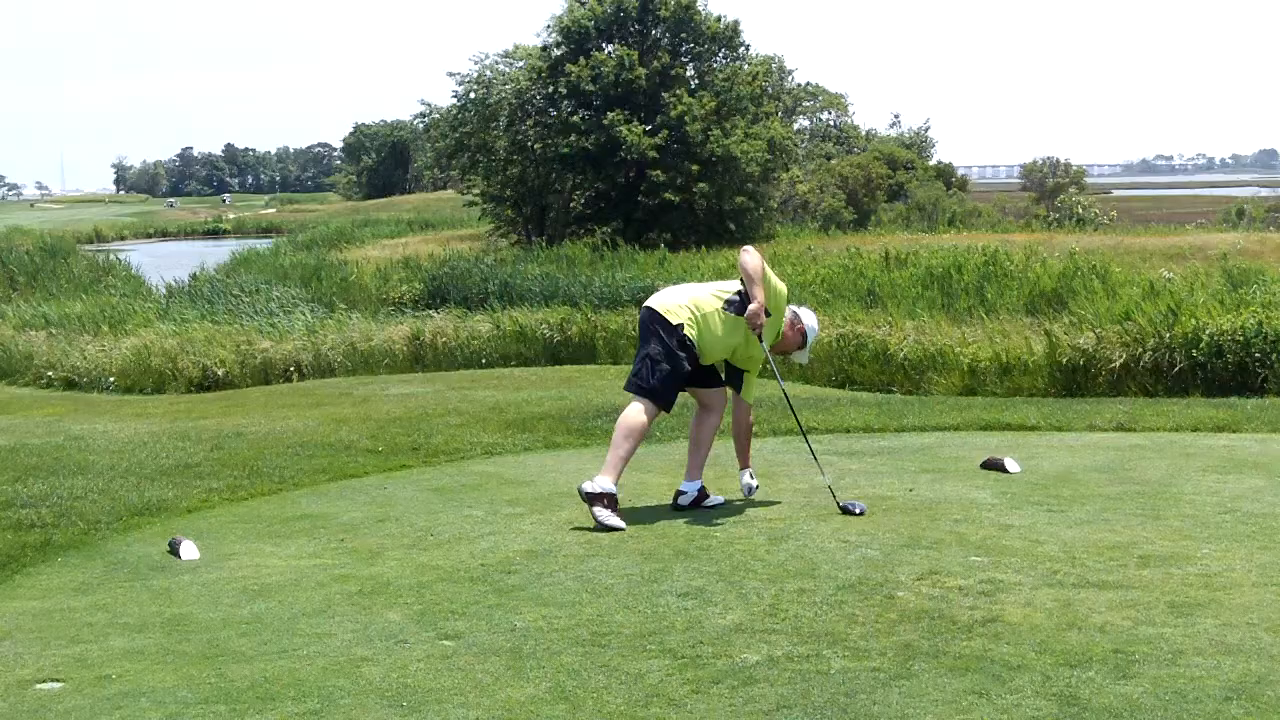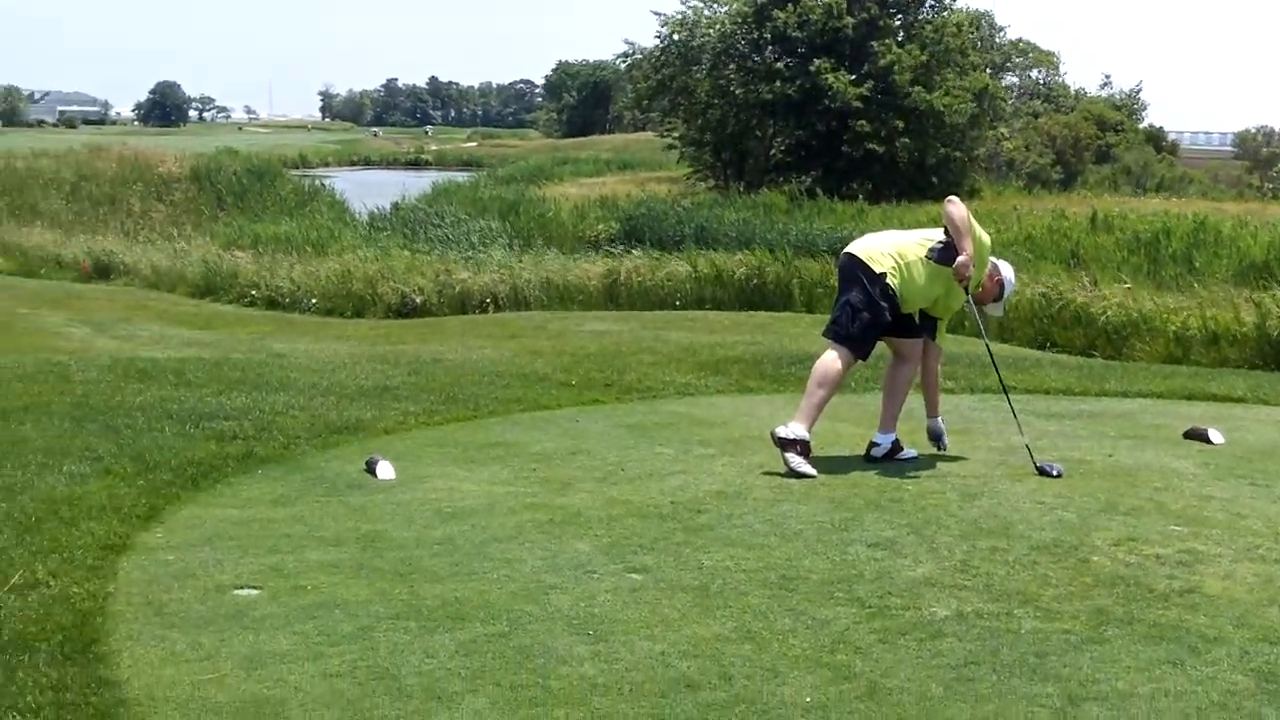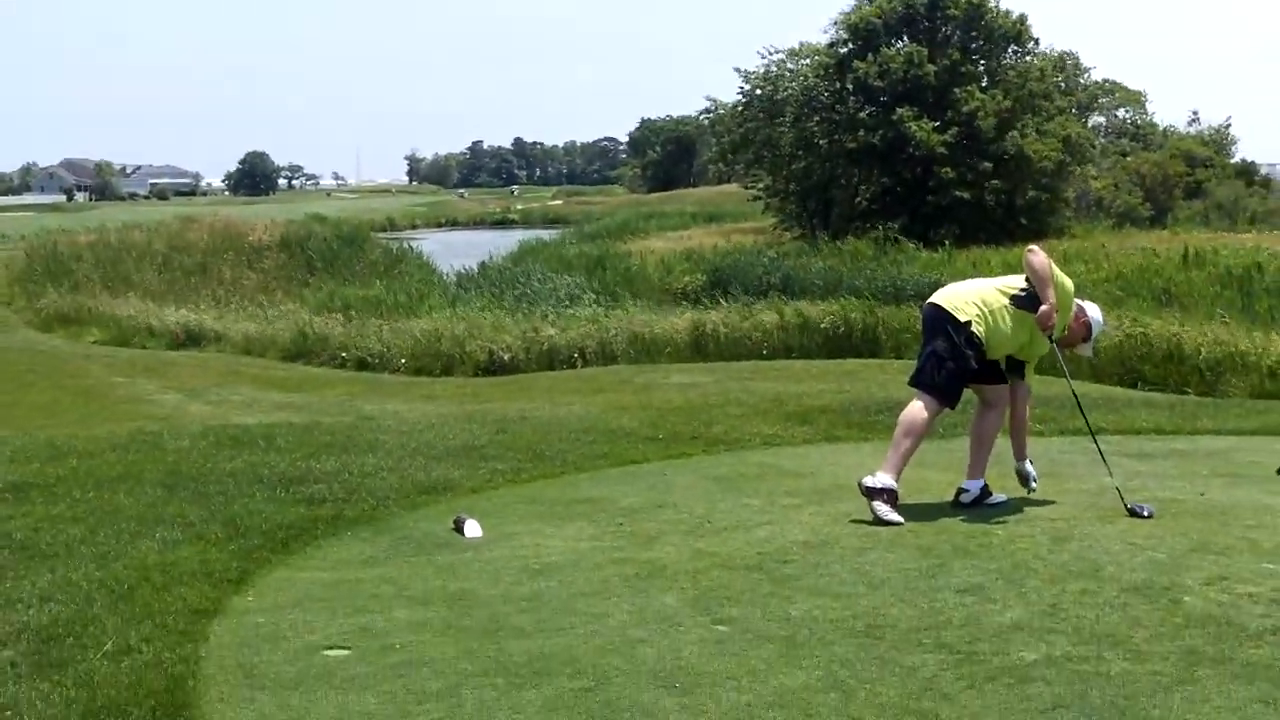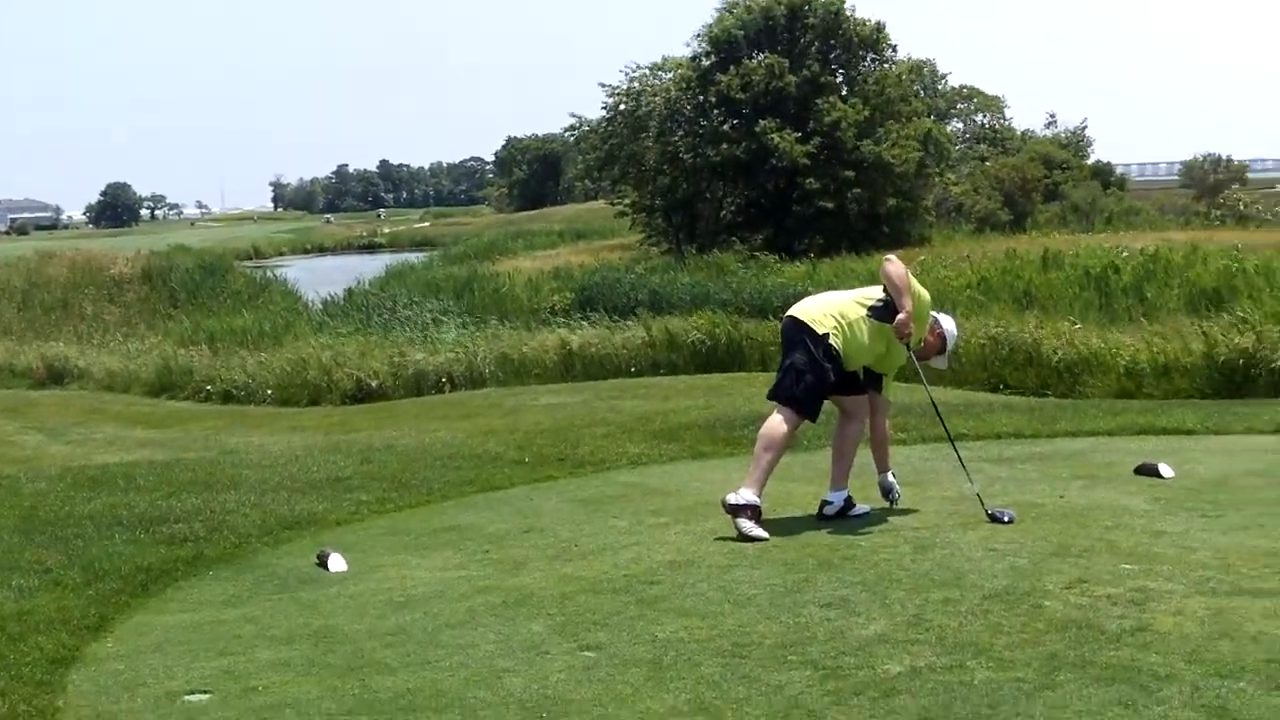
dt=1s
person 1, frame 1
left shoulder: (753, 354)
right shoulder: (777, 298)
left elbow: (743, 413)
right elbow: (747, 252)
left wrist: (745, 470)
right wrist: (758, 303)
right hip: (671, 317)
left knee: (715, 400)
right knee: (647, 403)
left ankle: (690, 490)
right ankle: (602, 489)
person 1, frame 2
left shoulder: (947, 300)
right shoulder: (981, 247)
left elbow: (930, 361)
right elbow: (952, 203)
left wrist: (934, 419)
right wrist: (966, 254)
right hip: (872, 265)
left knee: (911, 351)
right knee: (846, 351)
left ankle: (884, 441)
right ankle: (794, 434)
person 1, frame 3
left shoulder: (1033, 344)
right shoulder: (1064, 292)
left elbow: (1019, 403)
right elbow: (1032, 252)
left wrist: (1022, 462)
right wrist: (1048, 303)
right hip: (957, 313)
left knee: (997, 397)
right knee: (932, 399)
left ankle: (972, 487)
right ankle: (882, 484)
person 1, frame 4
left shoulder: (893, 354)
right shoulder: (921, 303)
left elbow: (877, 416)
right elbow: (890, 262)
left wrist: (884, 473)
right wrist: (906, 311)
right hip: (815, 326)
left knee: (857, 409)
right knee: (791, 413)
left ankle: (836, 499)
right ankle: (745, 500)
